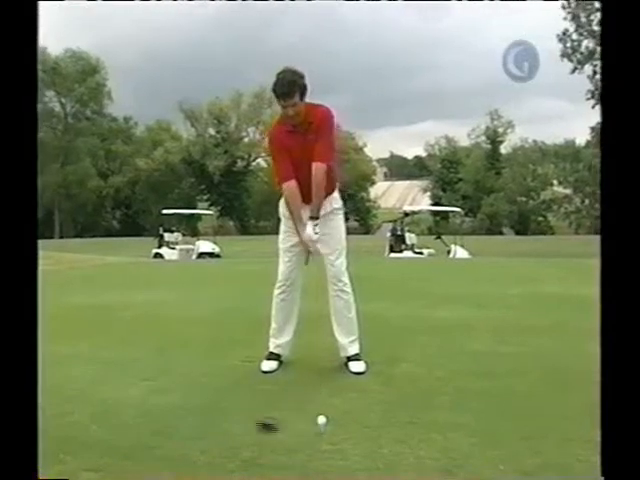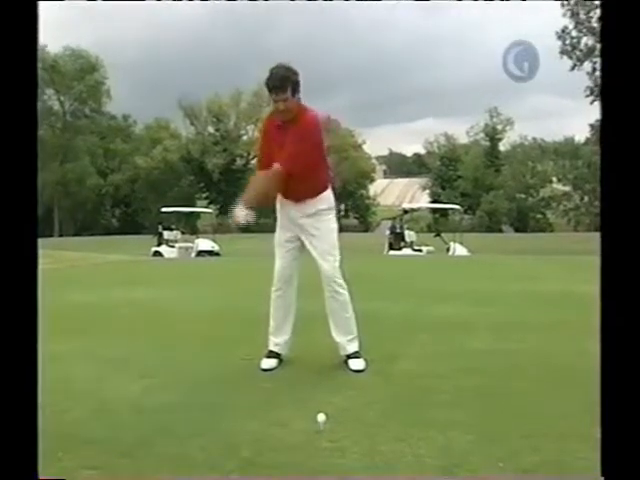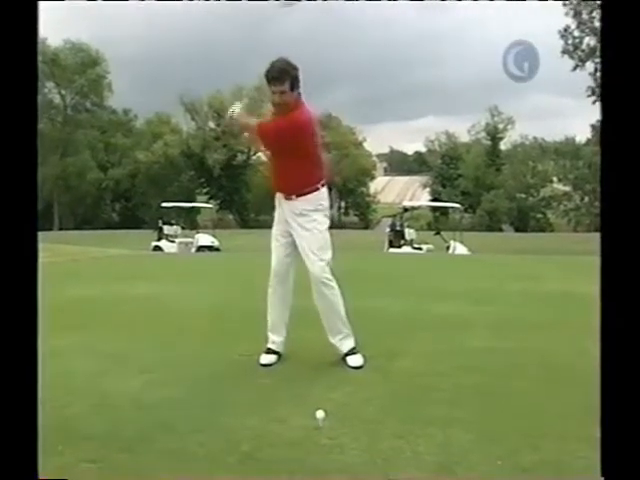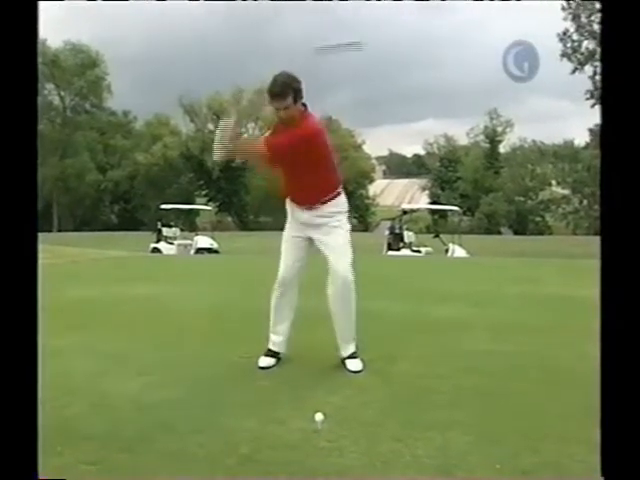
dt=0.3s
person 1, frame 1
left shoulder: (324, 117)
right shoulder: (277, 134)
left elbow: (320, 169)
right elbow: (287, 182)
left wrist: (314, 219)
right wrist: (299, 227)
left hip: (327, 205)
right hip: (294, 207)
left knee: (338, 277)
right knee: (286, 280)
left ankle: (351, 349)
right ankle: (277, 348)
person 1, frame 2
left shoulder: (310, 122)
right shoulder: (270, 124)
left elbow: (278, 170)
right elbow: (263, 168)
left wrist: (248, 206)
right wrist: (245, 202)
left hip: (318, 205)
right hip: (286, 206)
left knee: (331, 275)
right knee: (282, 278)
left ankle: (350, 347)
right ankle: (277, 346)
person 1, frame 3
left shoulder: (296, 121)
right shoulder: (283, 112)
left elbow: (252, 129)
right elbow: (263, 135)
left wrist: (237, 115)
left hip: (309, 204)
right hip: (284, 203)
left knee: (319, 273)
right knee: (279, 273)
left ankle: (346, 344)
right ankle: (275, 343)
person 1, frame 4
left shoulder: (310, 130)
right shoulder: (284, 125)
left elbow: (264, 150)
right elbow: (266, 152)
left wrist: (234, 146)
right wrist: (239, 144)
left hip: (330, 211)
right hip: (298, 212)
left knee: (342, 277)
right knee: (285, 279)
left ankle: (348, 349)
right ankle: (276, 346)
